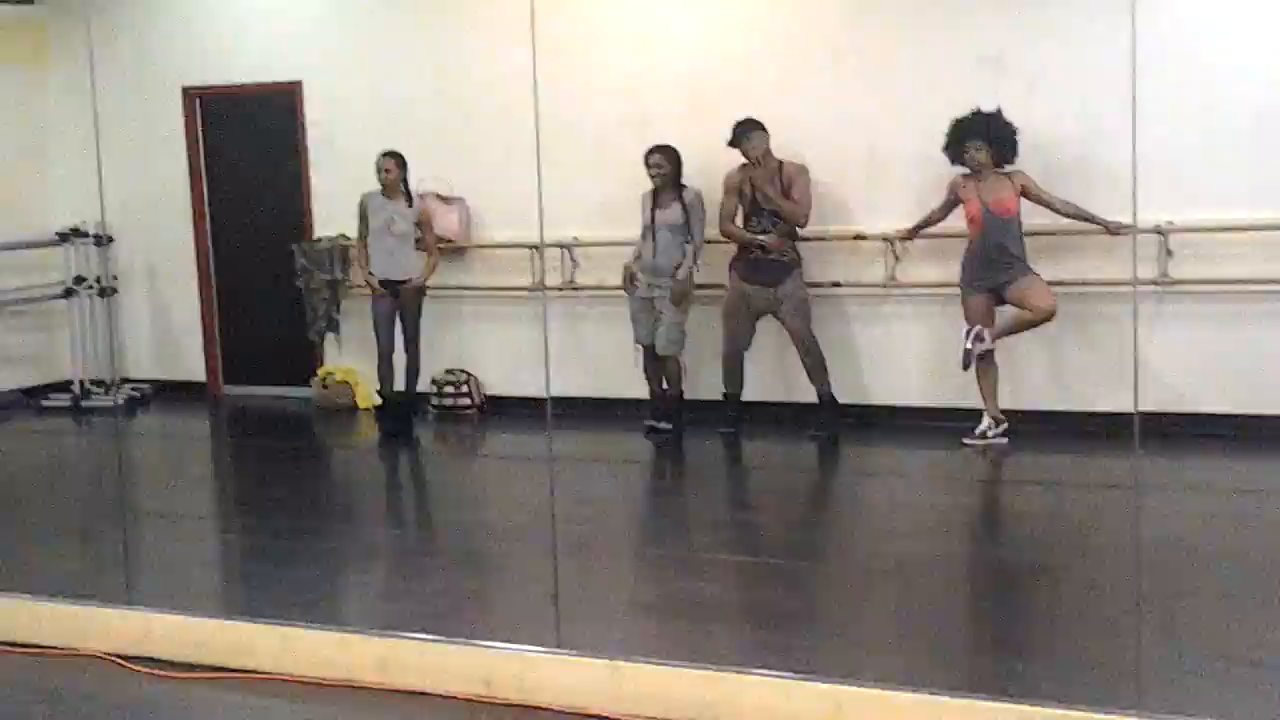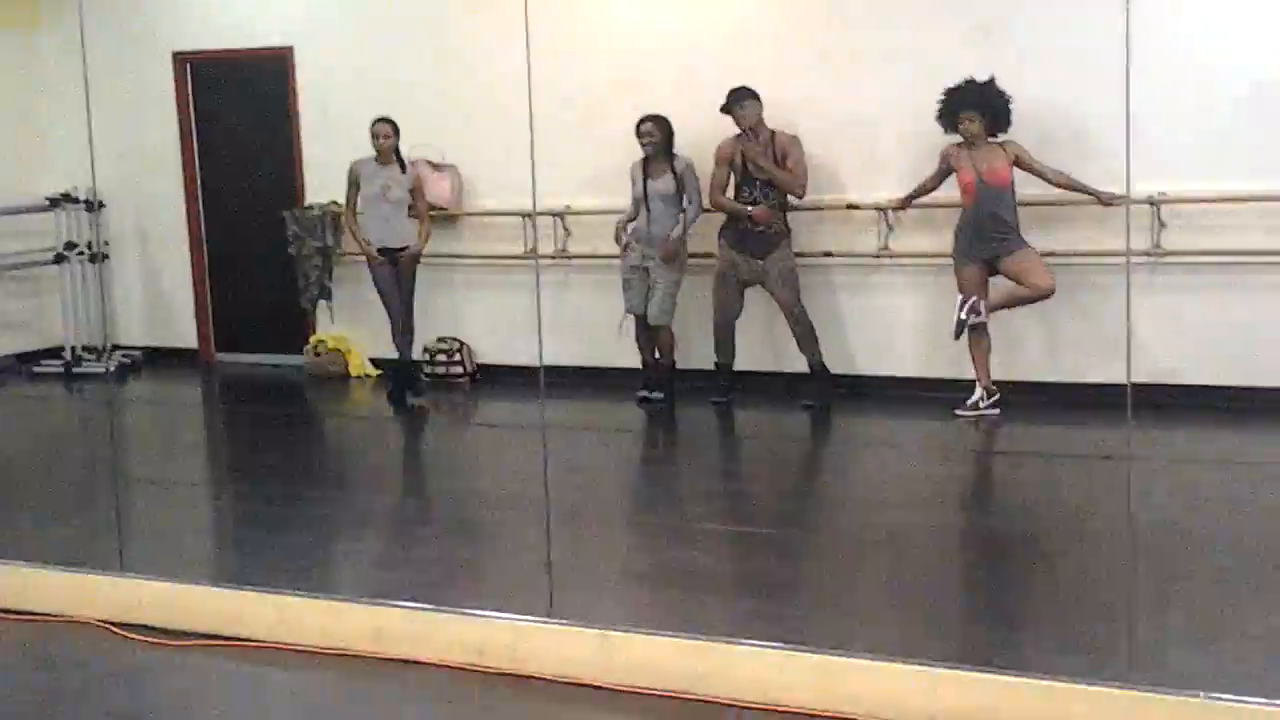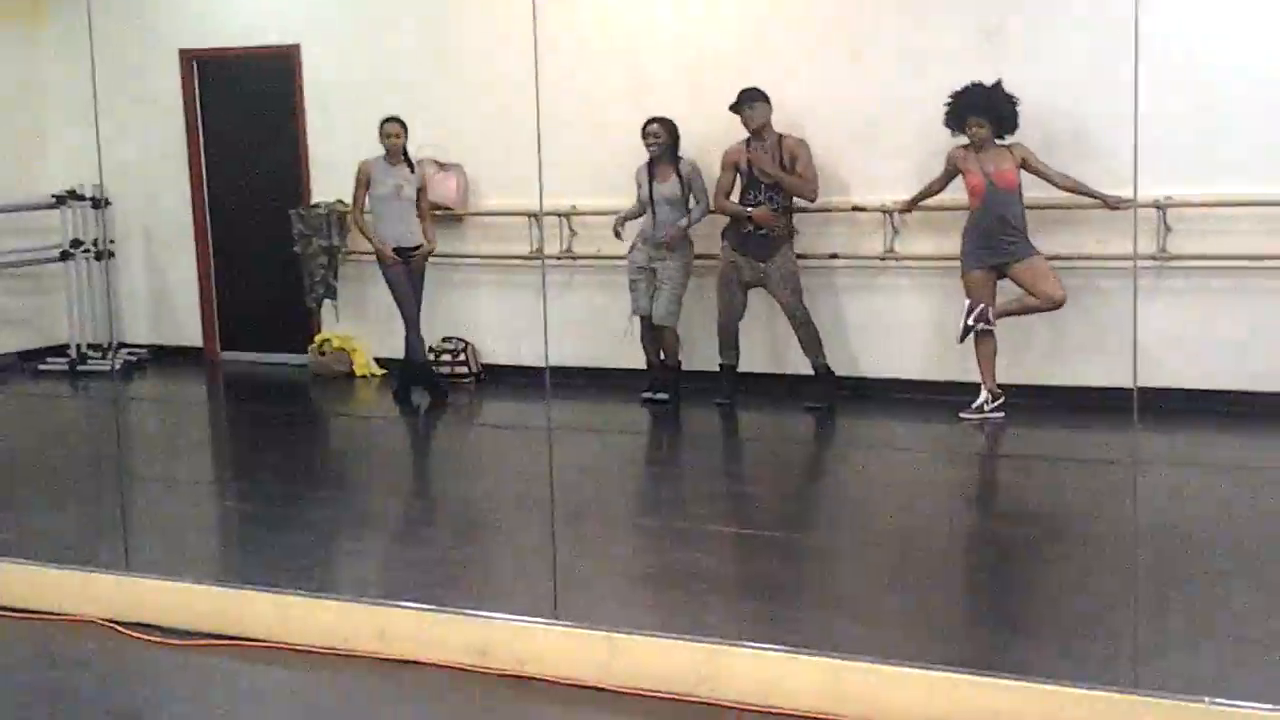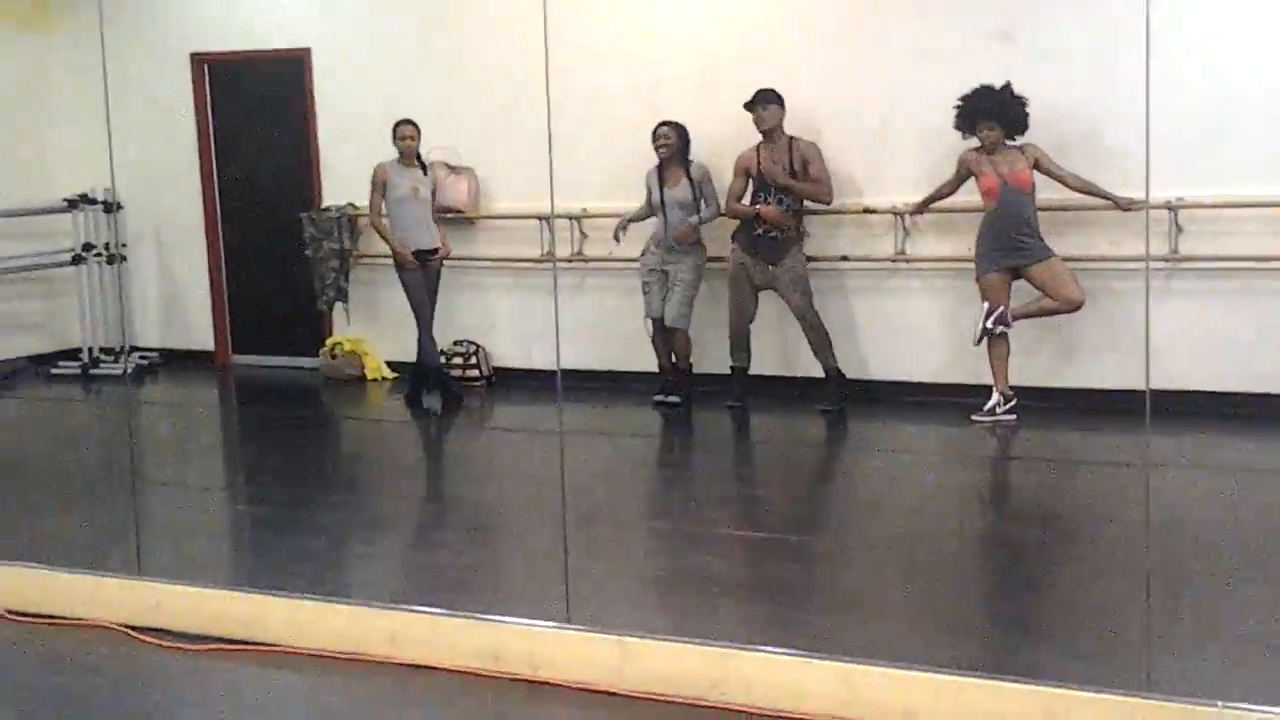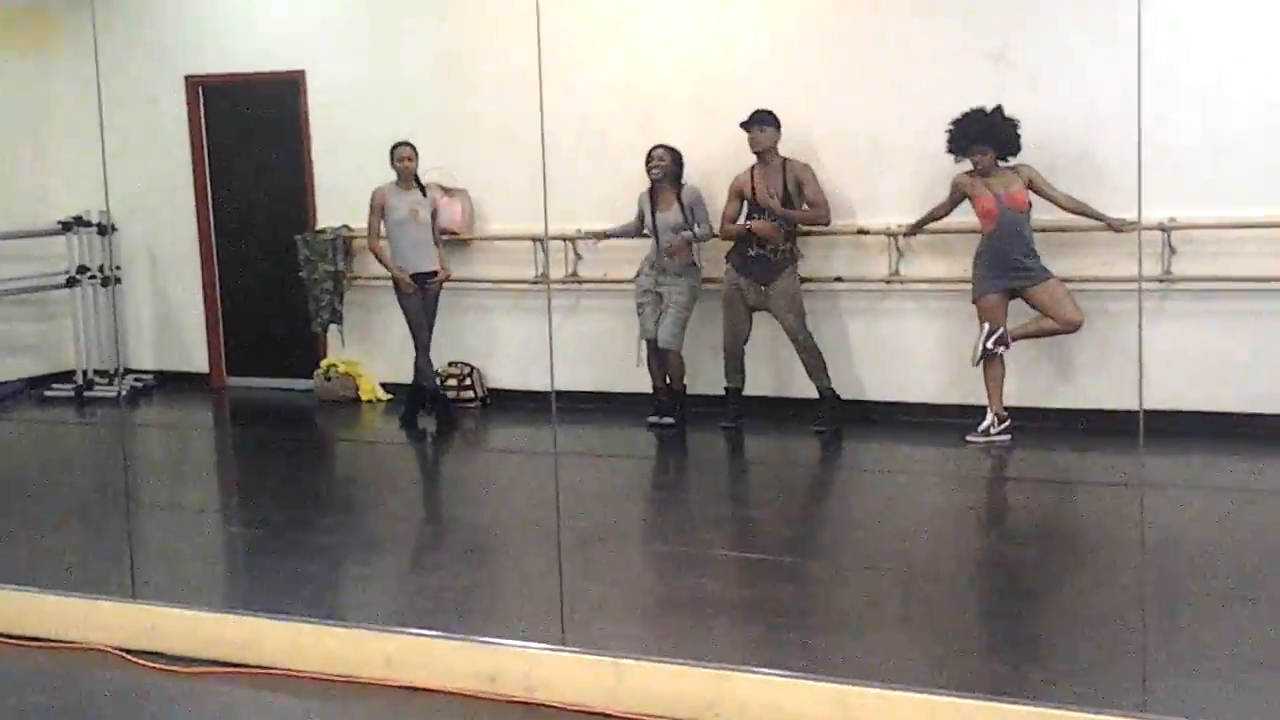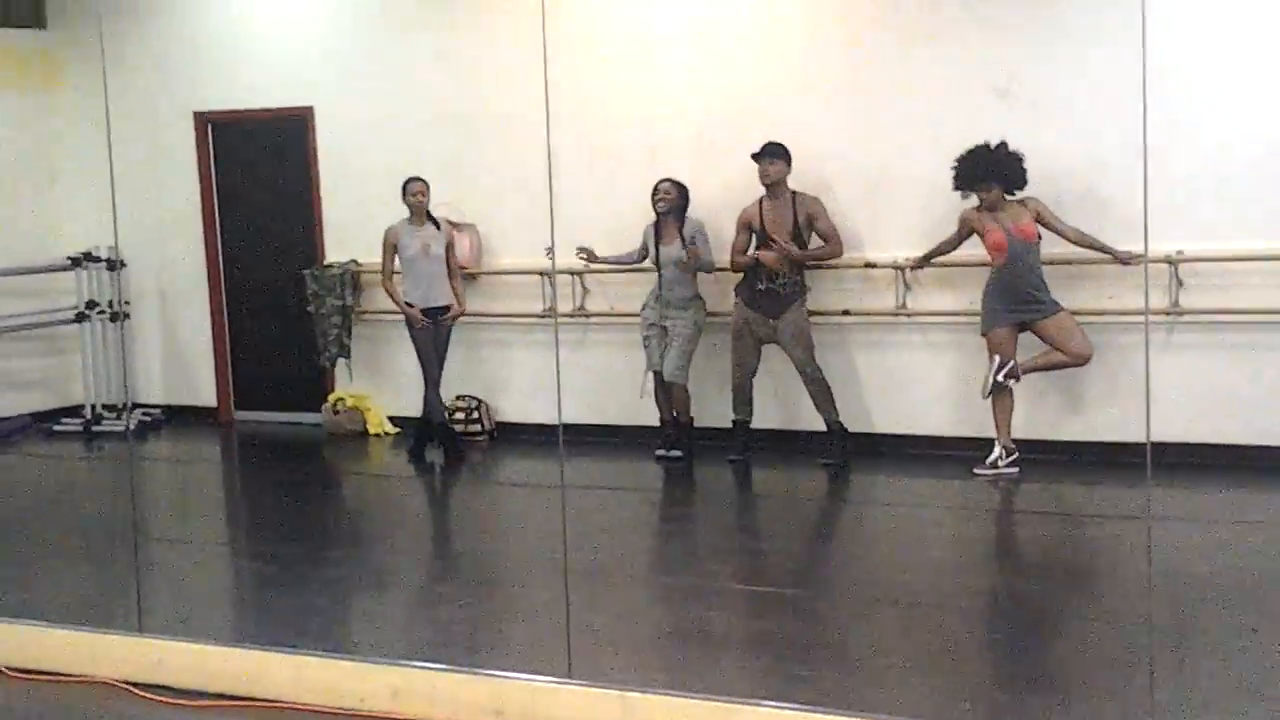
dt=0.2s
person 1, frame 1
left shoulder: (1015, 180)
right shoulder: (959, 186)
left elbow: (1058, 205)
right elbow: (940, 213)
left wrist: (1103, 223)
right wrist: (913, 230)
left hip: (1013, 269)
right hip: (976, 273)
left knee: (1046, 306)
right knee: (982, 351)
left ankle: (986, 335)
right ankle: (994, 421)
person 1, frame 2
left shoulder: (1009, 150)
right shoulder: (952, 154)
left elbow: (1051, 175)
right elbow: (933, 182)
left wrist: (1095, 193)
right wrist: (906, 200)
left hip: (1006, 240)
right hip: (970, 243)
left knee: (1044, 285)
right knee: (976, 321)
left ankle: (981, 307)
right ankle: (985, 392)
person 1, frame 3
left shoulder: (1016, 152)
right shoulder: (958, 157)
left elbow: (1057, 178)
right elbow: (938, 185)
left wrist: (1101, 197)
right wrist: (912, 202)
left hip: (1014, 243)
right hip: (978, 246)
left knee: (1054, 296)
right knee: (983, 326)
left ankle: (989, 313)
right ankle: (991, 395)
person 1, frame 4
left shoulder: (1028, 153)
right shoulder: (971, 159)
left elbow: (1069, 179)
right elbow: (949, 187)
left wrist: (1113, 198)
right wrist: (923, 204)
left hip: (1030, 244)
right hip: (993, 248)
left knee: (1074, 299)
right knee: (996, 326)
left ankle: (1007, 315)
right ankle: (1003, 398)
person 1, frame 5
left shoulder: (1022, 174)
right shoulder: (965, 182)
left elbow: (1062, 200)
right elbow: (944, 209)
left wrist: (1106, 219)
right wrist: (917, 226)
left hip: (1028, 265)
right hip: (991, 270)
left knee: (1072, 319)
right knee: (992, 347)
left ankle: (1006, 336)
right ankle: (997, 418)
person 1, frame 6
left shoulder: (1030, 206)
right shoulder: (973, 217)
left elbow: (1069, 232)
right elbow: (952, 243)
left wrist: (1113, 252)
right wrist: (924, 259)
left hip: (1037, 299)
right hip: (1000, 302)
left knee: (1082, 352)
right knee: (1001, 378)
left ankle: (1015, 369)
right ankle: (1005, 451)
person 2, frame 1
left shoulder: (794, 172)
right shoulder: (736, 178)
left elbow: (801, 218)
right elbow: (725, 226)
left wrist: (766, 187)
right wrist: (762, 239)
left hip: (786, 271)
right hip: (746, 272)
left knee: (804, 339)
right knee: (734, 344)
left ankle: (827, 405)
right ankle: (732, 407)
person 2, frame 2
left shoulder: (787, 143)
right shoulder: (728, 149)
left elbow: (798, 188)
right elbow: (715, 197)
left wrist: (761, 160)
right wrist: (750, 211)
left hip: (775, 241)
right hip: (735, 242)
left knee: (794, 309)
right knee: (724, 313)
left ankle: (819, 375)
right ankle: (724, 377)
person 2, frame 3
left shoulder: (794, 147)
right shoulder: (734, 154)
left elbow: (810, 192)
right elbow: (719, 201)
left wrist: (771, 169)
right wrist: (751, 212)
left hip: (777, 244)
right hip: (737, 245)
left knee: (796, 311)
right knee: (728, 315)
left ankle: (823, 377)
right ankle: (728, 378)
person 2, frame 4
left shoulder: (805, 150)
right shoulder: (746, 159)
left elbow: (826, 194)
right elbow: (731, 206)
left wrist: (783, 180)
right wrist: (759, 210)
left hip: (787, 248)
right hip: (747, 247)
left knee: (806, 313)
right knee: (740, 318)
left ankle: (835, 379)
right ankle: (739, 380)
person 2, frame 5
left shoulder: (799, 172)
right shoulder: (741, 181)
left elbow: (823, 215)
right elbow: (725, 230)
left wrist: (781, 211)
right wrist: (751, 226)
left hip: (780, 270)
right hip: (741, 269)
left knee: (799, 335)
right knee: (734, 338)
left ankle: (828, 400)
right ankle: (733, 401)
person 2, frame 6
left shoulder: (808, 205)
right shoulder: (749, 214)
left elbow: (835, 247)
right elbow: (735, 261)
left wrist: (800, 254)
right wrist: (759, 256)
left hip: (790, 302)
right hip: (750, 301)
left knee: (808, 368)
right knee: (742, 371)
left ankle: (836, 433)
right ankle: (741, 434)
person 3, frame 1
left shoulder: (417, 207)
right shoulder: (368, 202)
left elbow: (431, 251)
right elbow: (362, 243)
left wrist: (421, 278)
right wrist: (367, 274)
left hip: (409, 283)
right hip: (382, 284)
left knee: (411, 346)
right knee: (384, 347)
left ankle: (407, 407)
right ankle: (388, 405)
person 3, frame 2
left shoulder: (410, 175)
right shoulder: (359, 169)
left elbow: (423, 217)
right elbow: (350, 212)
left wrist: (420, 245)
right wrist: (363, 244)
left hip: (406, 251)
right hip: (378, 252)
left knee: (407, 317)
right knee: (396, 315)
left ankle: (399, 382)
right ankle: (407, 375)
person 3, frame 3
left shoulder: (416, 173)
right shoulder: (368, 168)
right elbow: (357, 213)
left wrist: (430, 242)
right wrist: (377, 245)
left hip: (415, 250)
right hip: (389, 252)
left knee: (413, 317)
right knee: (410, 316)
left ankle: (405, 382)
right ankle: (429, 380)
person 3, frame 4
left shoulder: (429, 174)
right shoulder: (384, 172)
right elbow: (375, 217)
left wrist: (444, 245)
right wrist: (398, 248)
left hip: (432, 253)
right hip: (406, 255)
left knee: (426, 321)
right knee: (425, 320)
left ankle: (417, 386)
right ankle: (443, 384)
person 3, frame 5
left shoulder: (428, 195)
right shoulder: (382, 195)
right elbow: (373, 241)
left wrist: (445, 267)
right wrist: (395, 272)
left hip: (431, 275)
right hip: (406, 277)
left knee: (423, 343)
right knee: (422, 342)
left ankle: (412, 408)
right ankle: (440, 406)
person 3, frame 6
left shoulder: (443, 230)
right shoulder: (394, 233)
left elbow: (454, 272)
right elbow: (387, 279)
left wrist: (459, 304)
right wrist: (405, 309)
left hip: (443, 310)
right hip: (417, 311)
left knee: (434, 377)
right knee: (431, 377)
left ankle: (420, 441)
right ankle: (448, 440)
person 4, frame 1
left shoulder: (690, 197)
right shoulder: (647, 197)
left elbow: (697, 240)
left wrist: (684, 276)
right wrist: (631, 262)
left hip: (672, 281)
right hip: (643, 279)
left knee: (667, 348)
right knee: (648, 347)
left ankle: (674, 409)
right ankle: (657, 405)
person 4, frame 2
left shoulder: (682, 166)
right shoulder: (637, 168)
left elbow: (695, 206)
left wrist: (678, 235)
right wrist: (624, 220)
left hip: (667, 251)
right hip: (636, 248)
left knee: (658, 318)
right knee: (640, 316)
left ankle: (665, 378)
right ankle: (649, 376)
person 4, frame 3
left shoulder: (687, 168)
right shoulder: (642, 171)
left elbow: (704, 205)
left wrist: (682, 225)
right wrist: (624, 216)
left hip: (675, 252)
right hip: (642, 249)
left knee: (664, 319)
right knee: (645, 317)
left ankle: (671, 378)
right ankle: (655, 376)
person 4, frame 4
left shoulder: (698, 171)
right shoulder: (652, 175)
left elbow: (714, 208)
left wrist: (694, 221)
right wrist: (627, 219)
left hip: (687, 255)
right hip: (656, 253)
left knee: (675, 322)
right knee: (657, 320)
left ankle: (683, 382)
right ankle: (666, 380)
person 4, frame 5
left shoulder: (690, 194)
right shoulder: (646, 197)
left elbow: (707, 229)
left wrist: (687, 237)
right wrist: (607, 232)
left hip: (682, 277)
right hip: (651, 274)
left knee: (668, 342)
right knee: (651, 341)
left ankle: (677, 402)
right ankle: (661, 401)
person 4, frame 6
left shoulder: (693, 226)
right shoulder: (651, 230)
left elbow: (709, 265)
right elbow: (638, 255)
left wrist: (695, 256)
right wrist: (600, 258)
left hip: (686, 310)
right hip: (656, 308)
left knee: (673, 376)
right knee: (658, 374)
left ankle: (684, 436)
right ankle: (668, 434)
